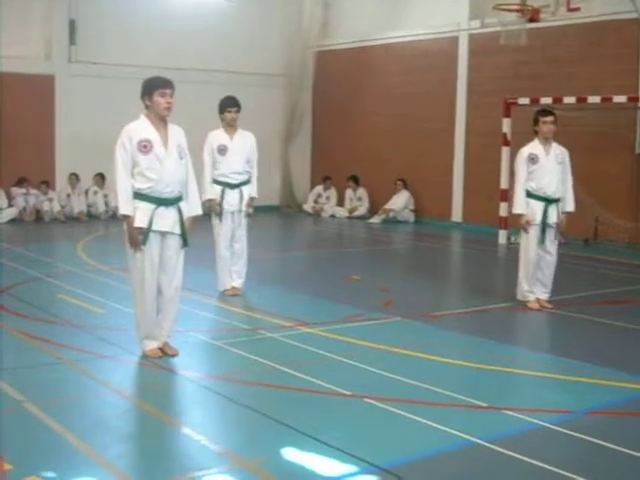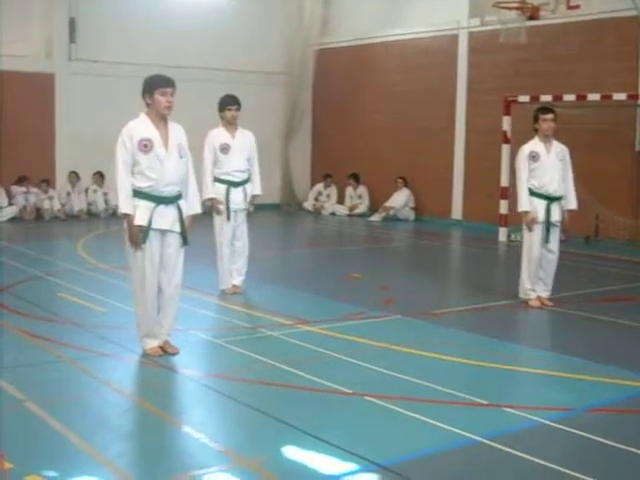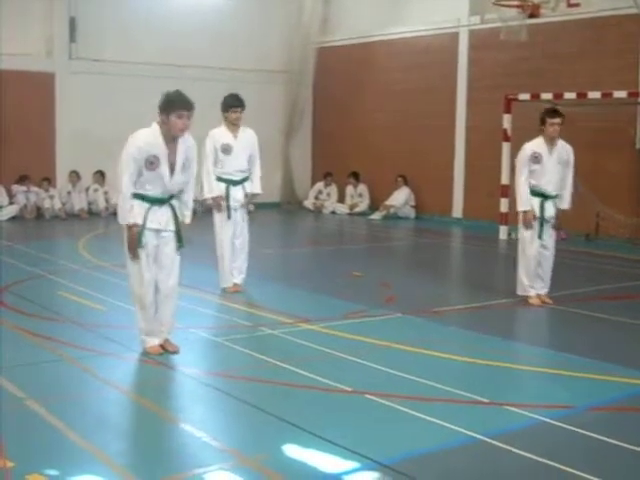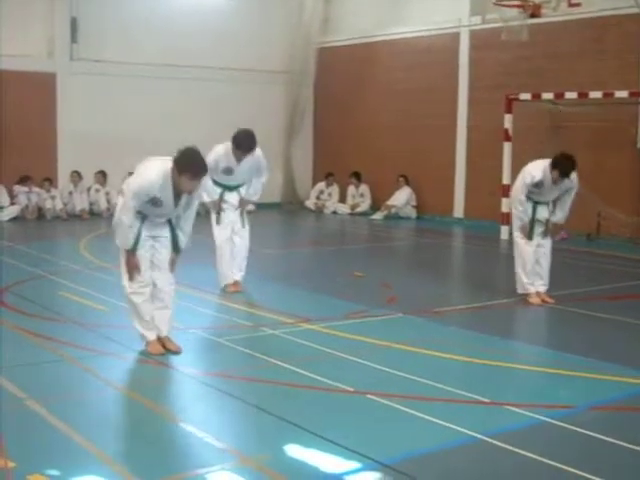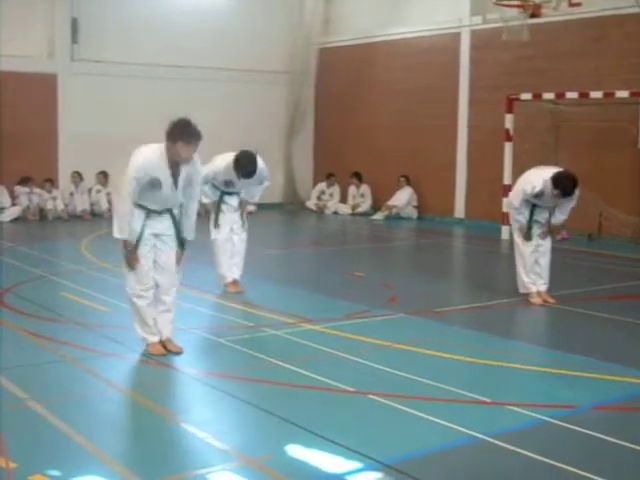
dt=0.3s
person 1, frame 1
left shoulder: (178, 133)
right shoulder: (132, 132)
left elbow: (187, 175)
right elbow: (123, 177)
left wrist: (190, 214)
right wrist: (129, 219)
left hip: (174, 214)
right hip: (145, 214)
left knee: (172, 281)
right knee: (146, 281)
left ankle: (163, 337)
right ankle: (149, 340)
person 1, frame 2
left shoulder: (179, 132)
right shoulder: (132, 131)
left elbow: (188, 174)
right elbow: (123, 175)
left wrist: (190, 213)
right wrist: (129, 218)
left hip: (174, 212)
right hip: (144, 213)
left knee: (172, 280)
right knee: (147, 281)
left ankle: (163, 335)
right ankle: (150, 338)
person 1, frame 3
left shoulder: (188, 144)
right shoulder: (140, 142)
left elbow: (188, 185)
right elbow: (126, 185)
left wrist: (183, 220)
right wrist: (130, 227)
left hip: (168, 213)
right hip: (142, 214)
left knee: (169, 279)
right knee: (144, 280)
left ankle: (163, 334)
right ankle: (150, 337)
person 1, frame 4
left shoulder: (193, 187)
right shoulder: (148, 179)
left elbow: (186, 219)
right elbow: (125, 216)
left wrist: (176, 251)
right wrist: (130, 253)
left hip: (164, 224)
right hip: (137, 222)
left knee: (165, 280)
right knee: (139, 282)
left ankle: (163, 332)
right ankle: (151, 335)
person 1, frame 5
left shoulder: (193, 165)
right shoulder: (144, 160)
left elbow: (190, 204)
right elbow: (123, 201)
left wrist: (184, 241)
right wrist: (127, 242)
left hip: (167, 221)
right hip: (139, 220)
left knee: (169, 280)
right knee: (141, 282)
left ankle: (165, 333)
right ankle: (151, 336)
person 2, frame 1
left shoulder: (249, 138)
right shoulder: (213, 137)
left elbow: (253, 169)
right elbow: (207, 169)
left wrist: (252, 196)
right wrist: (210, 198)
left hip: (242, 193)
right hip: (221, 193)
left knee: (240, 240)
right knee: (223, 241)
left ankle: (237, 282)
right ankle: (226, 283)
person 2, frame 2
left shoulder: (248, 136)
right shoulder: (213, 136)
left elbow: (254, 165)
right elbow: (207, 167)
left wrist: (254, 193)
right wrist: (210, 196)
left hip: (243, 192)
right hip: (223, 192)
left knee: (241, 239)
right knee: (224, 239)
left ankle: (237, 280)
right ankle: (226, 282)
person 2, frame 3
left shoulder: (250, 135)
right shoulder: (215, 135)
left elbow: (255, 164)
right elbow: (208, 166)
left wrist: (253, 192)
right wrist: (213, 194)
left hip: (243, 190)
right hip: (223, 190)
left knee: (241, 237)
right knee: (225, 237)
left ankle: (238, 279)
right ankle: (227, 281)
person 2, frame 4
left shoulder: (257, 154)
right shoulder: (219, 153)
left elbow: (261, 176)
left wrist: (249, 197)
right wrist: (213, 199)
left hip: (240, 196)
right hip: (220, 195)
left knee: (241, 236)
right knee: (222, 237)
left ankle: (236, 277)
right ankle: (228, 279)
person 2, frame 5
left shoulder: (260, 166)
right shoulder: (219, 165)
left elbow: (264, 182)
right elbow: (200, 180)
left wrist: (248, 199)
right wrist: (212, 201)
left hip: (239, 199)
right hip: (219, 197)
left knee: (239, 235)
right knee: (221, 236)
left ankle: (235, 277)
right ankle: (228, 279)
person 3, frame 1
left shoulder: (562, 153)
right shoulder: (526, 152)
left elbow: (566, 183)
right elbow: (520, 183)
left wrist: (565, 211)
right wrist: (521, 212)
left hip: (553, 209)
right hip: (533, 207)
left knee: (549, 254)
right knee: (531, 253)
left ankle: (542, 294)
right ankle: (529, 295)
person 3, frame 2
left shoulder: (563, 150)
right shoulder: (527, 150)
left elbow: (568, 180)
right elbow: (522, 182)
left wrist: (568, 208)
right wrist: (526, 210)
left hip: (555, 207)
right hip: (535, 205)
left knee: (551, 252)
right knee: (533, 251)
left ankle: (543, 292)
right ankle: (530, 293)
person 3, frame 3
left shoulder: (567, 150)
right shoulder: (529, 148)
left elbow: (567, 180)
right elbow: (521, 180)
left wrist: (562, 207)
right wrist: (525, 209)
left hip: (551, 204)
right hip: (532, 203)
left knee: (547, 249)
right knee: (530, 248)
left ankle: (541, 290)
right ankle: (530, 290)
person 3, frame 4
left shoulder: (572, 179)
right shoulder: (532, 172)
left elbow: (565, 202)
right elbow: (517, 198)
left wrist: (554, 222)
right wrist: (524, 223)
left hip: (544, 209)
right hip: (524, 207)
left knee: (544, 248)
right knee: (525, 248)
left ankle: (540, 288)
right ankle: (530, 289)
person 3, frame 5
left shoulder: (571, 190)
right shoulder: (532, 183)
left elbow: (565, 206)
right elbow: (513, 203)
left wrist: (553, 224)
right wrist: (522, 226)
left hip: (544, 209)
right hip: (523, 207)
left knee: (543, 248)
right knee: (526, 248)
left ankle: (541, 289)
right ankle: (531, 290)
